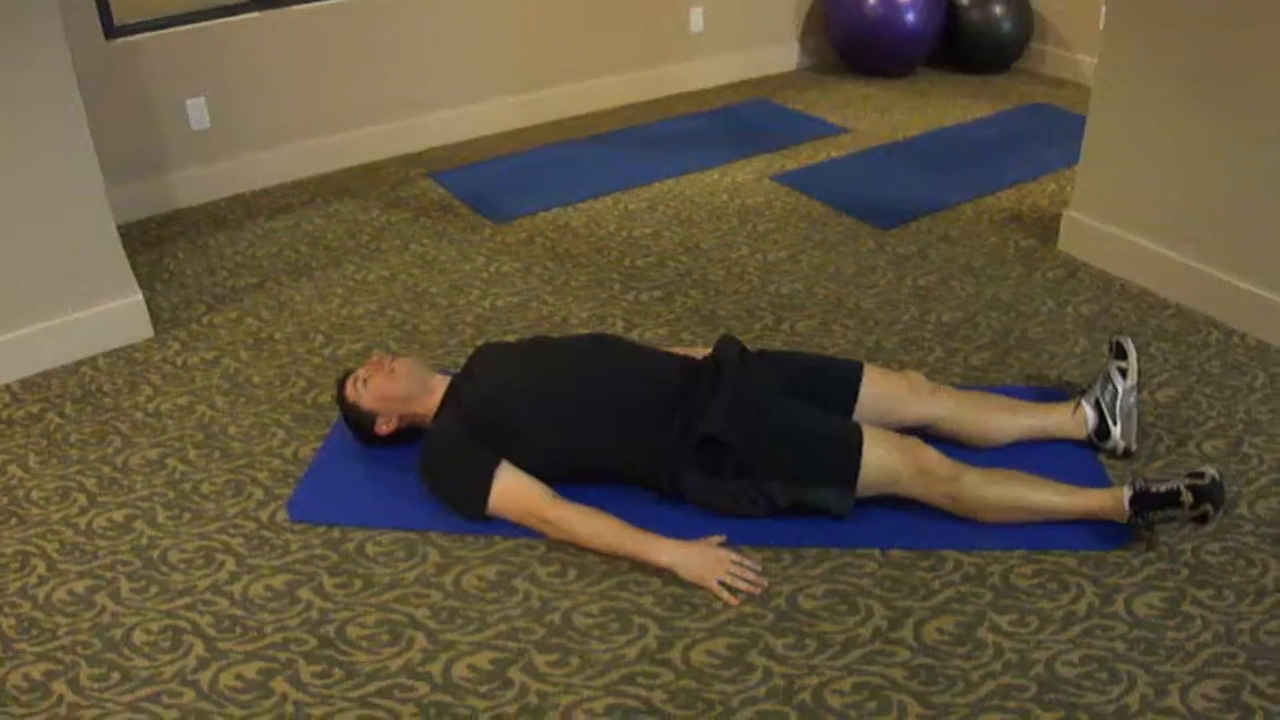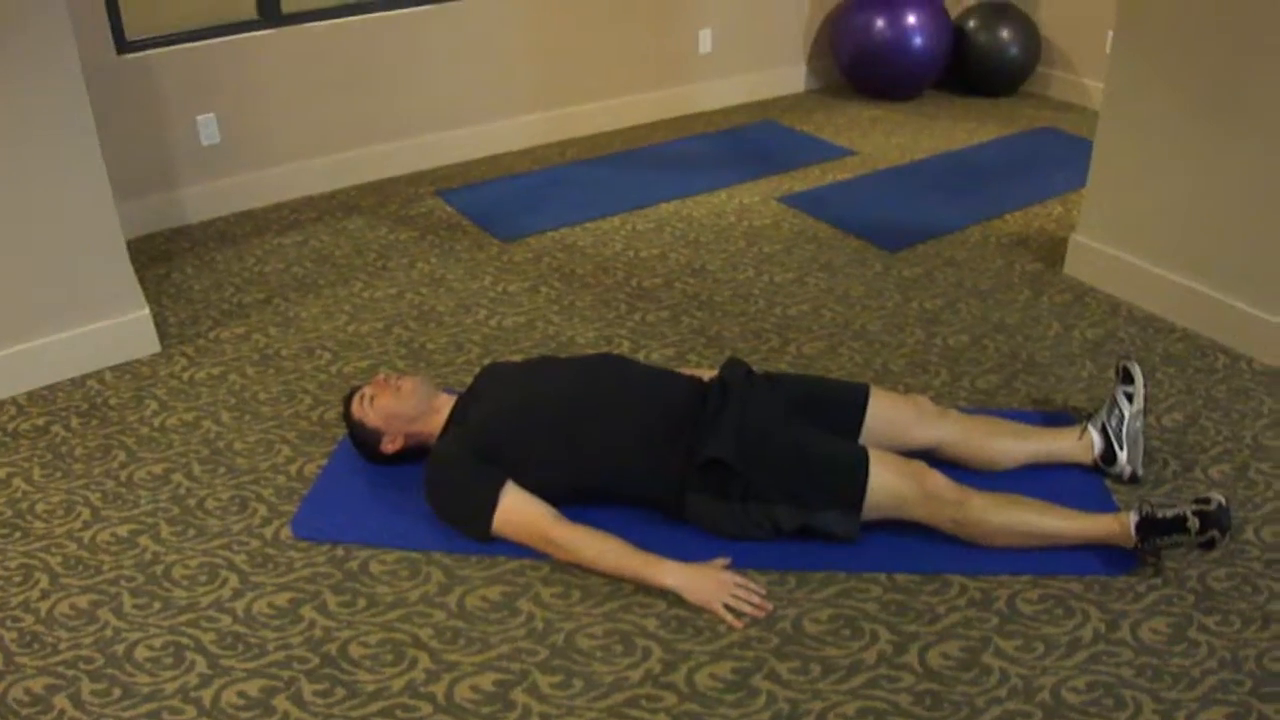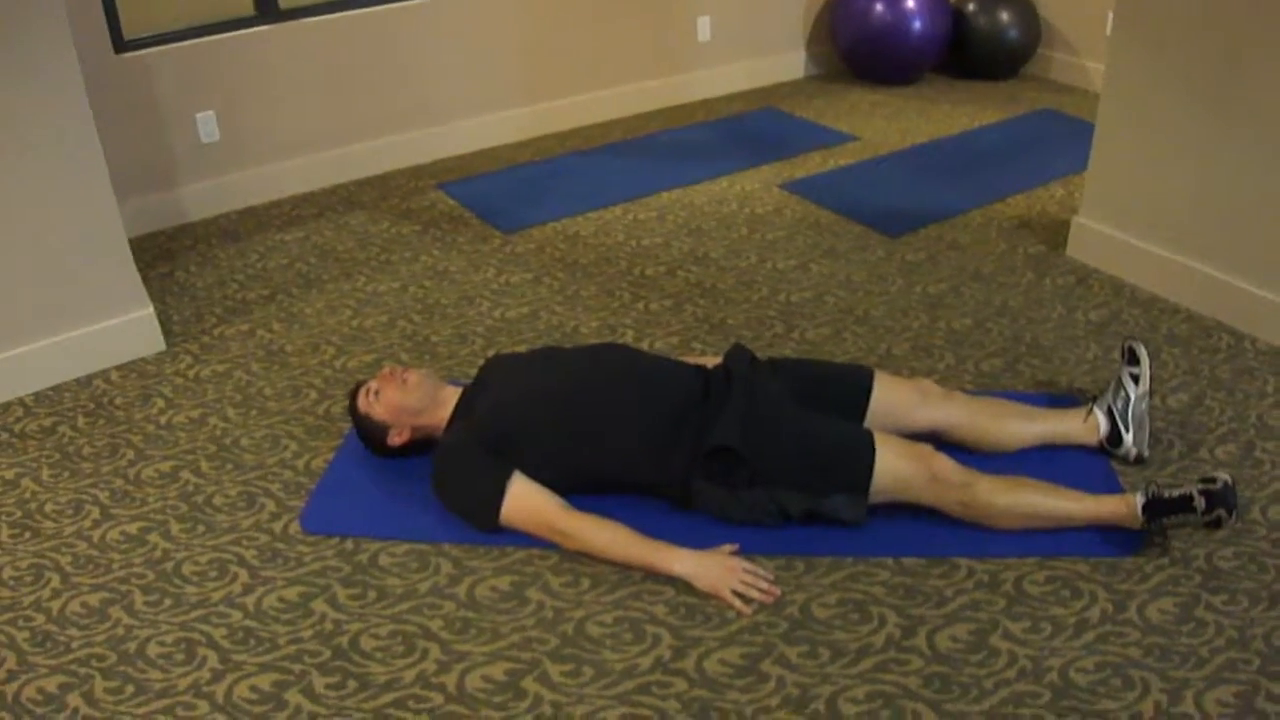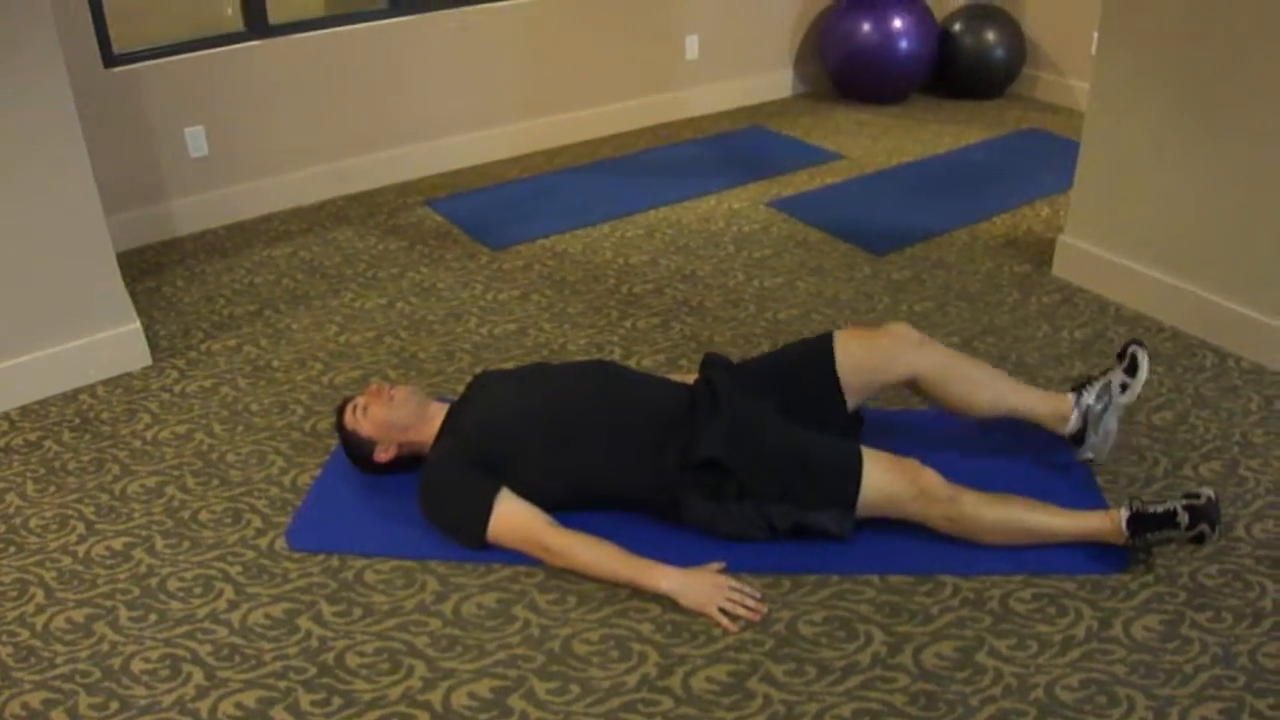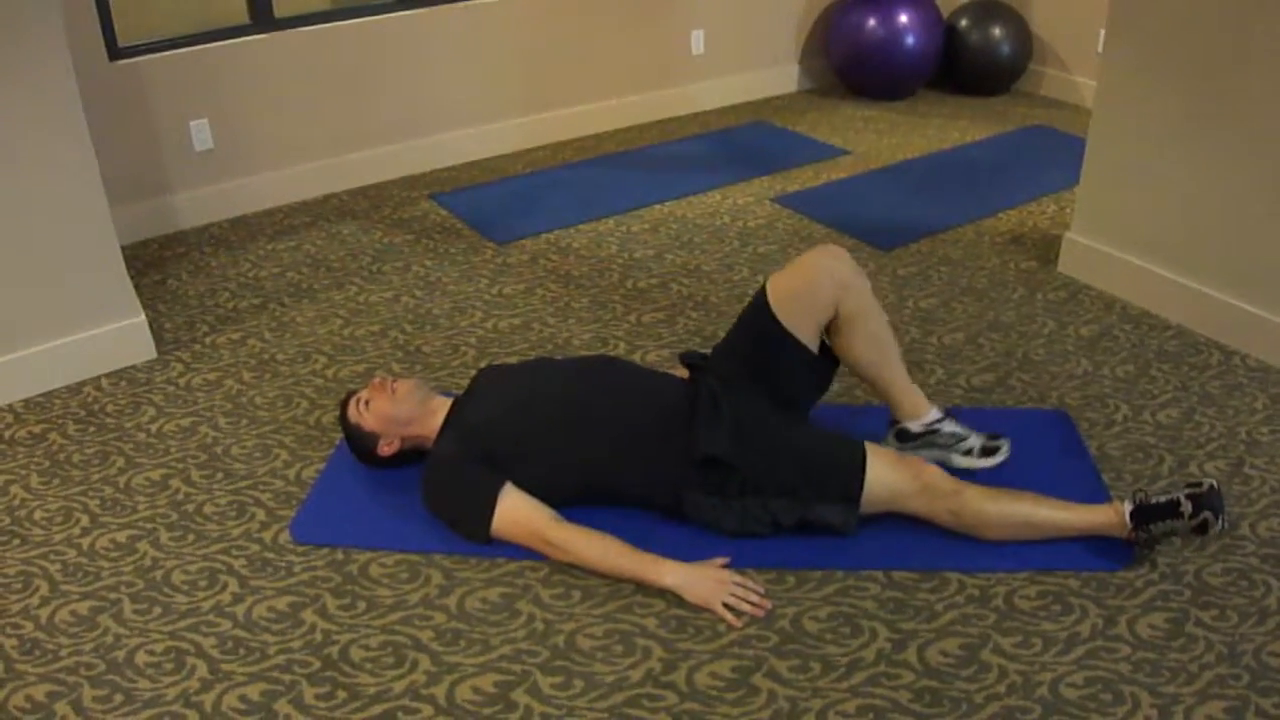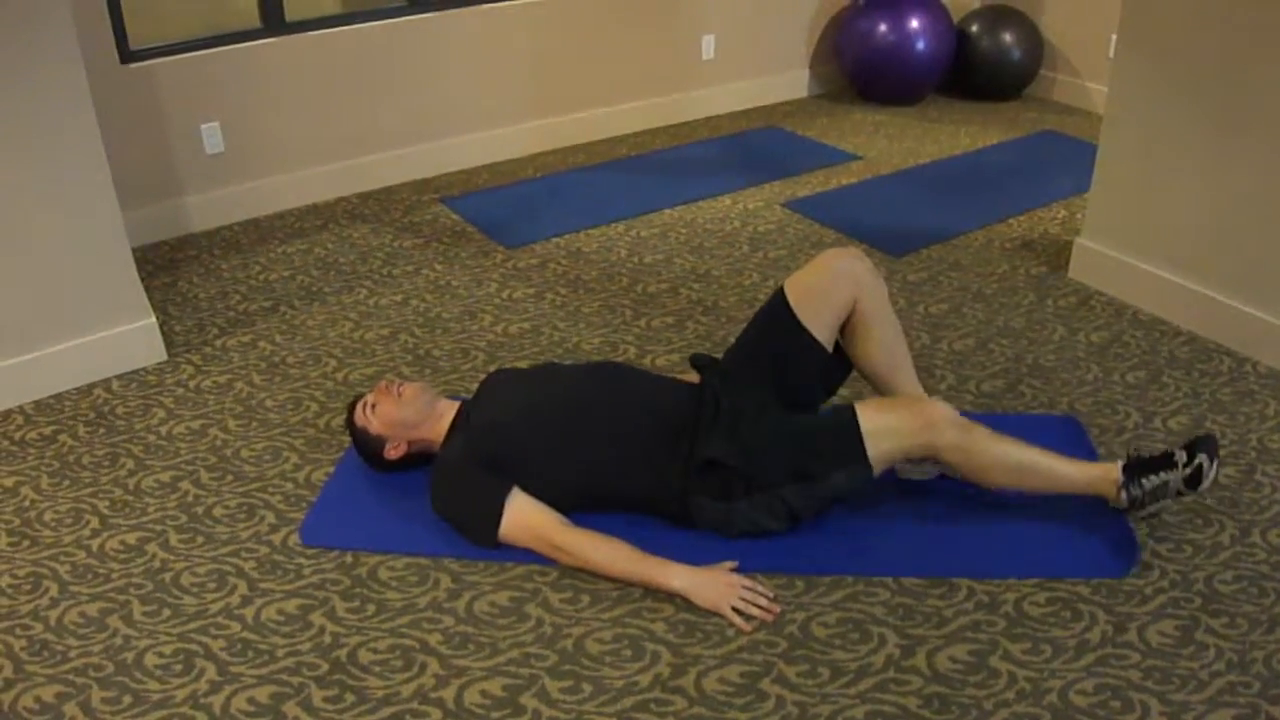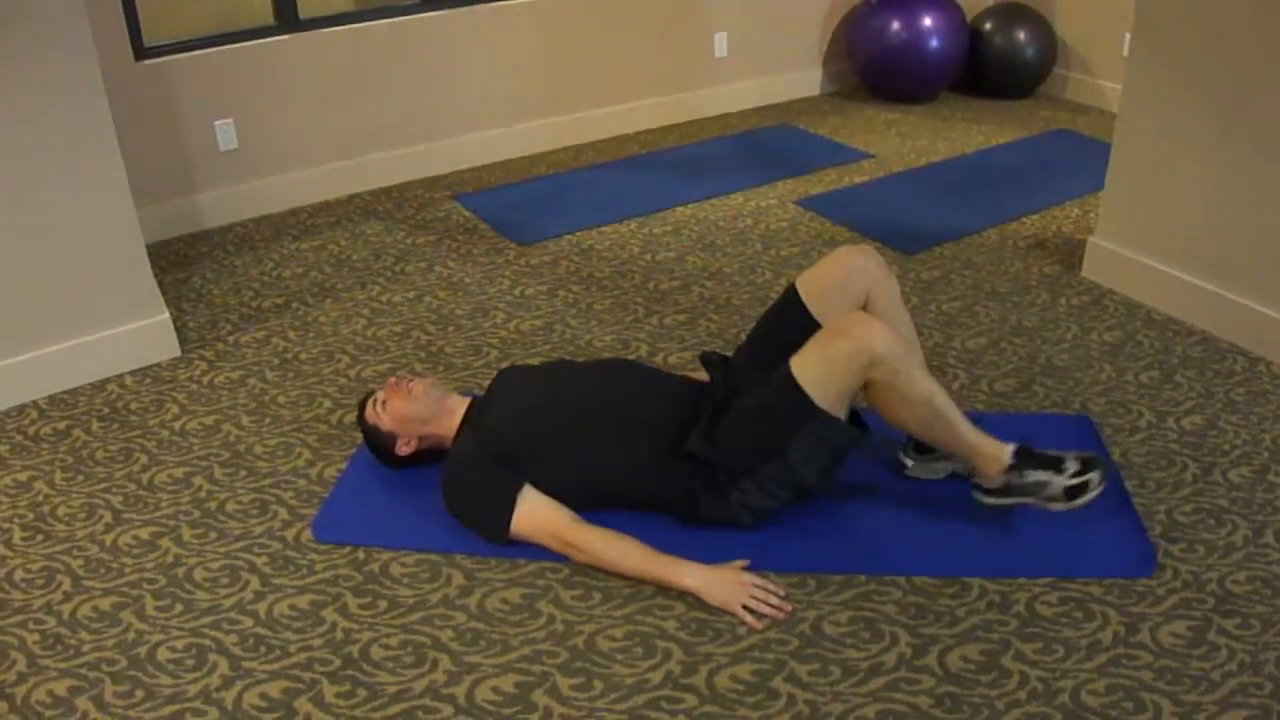
dt=0.5s
person 1, frame 1
left shoulder: (484, 364)
right shoulder: (450, 452)
right elbow: (546, 510)
left wrist: (685, 351)
right wrist: (673, 554)
left hip: (710, 376)
right hip: (707, 444)
left knee: (914, 392)
right knee: (919, 467)
left ankle: (1090, 416)
right ankle: (1126, 504)
person 1, frame 2
left shoulder: (493, 383)
right shoulder: (456, 472)
right elbow: (553, 532)
left wrist: (691, 371)
right wrist: (679, 576)
left hip: (717, 397)
right hip: (712, 467)
left knee: (920, 418)
right knee: (924, 491)
left ankle: (1095, 443)
right ankle: (1131, 529)
person 1, frame 3
left shoulder: (496, 374)
right shoulder: (461, 465)
right elbow: (561, 522)
left wrist: (696, 361)
right wrist: (687, 564)
left hip: (722, 387)
right hip: (717, 458)
left knee: (926, 399)
right knee: (931, 476)
left ankle: (1101, 424)
right ankle: (1140, 509)
person 1, frame 4
left shoulder: (484, 392)
right shoulder: (449, 482)
right elbow: (549, 539)
left wrist: (685, 381)
right wrist: (672, 581)
left hip: (708, 400)
right hip: (707, 472)
left knee: (899, 344)
right knee: (917, 488)
left ankle: (1073, 415)
right ankle: (1122, 524)
person 1, frame 5
left shoulder: (492, 383)
right shoulder: (452, 476)
right elbow: (552, 535)
left wrist: (691, 375)
right wrist: (677, 576)
left hip: (711, 394)
right hip: (714, 472)
left knee: (828, 271)
right knee: (921, 490)
left ankle: (921, 426)
right ankle: (1124, 518)
person 1, frame 6
left shoulder: (499, 390)
right shoulder: (459, 479)
right elbow: (557, 538)
left wrist: (696, 380)
right wrist: (684, 580)
left hip: (717, 399)
right hip: (723, 478)
left knee: (845, 268)
right knee: (927, 424)
left ankle: (915, 427)
right ankle: (1115, 483)
person 1, frame 7
left shoulder: (509, 384)
right shoulder: (470, 475)
right elbow: (570, 535)
left wrist: (710, 378)
right wrist: (697, 578)
left hip: (722, 397)
right hip: (728, 476)
left knee: (858, 266)
right knee: (867, 337)
left ankle: (938, 443)
right ankle: (995, 468)
